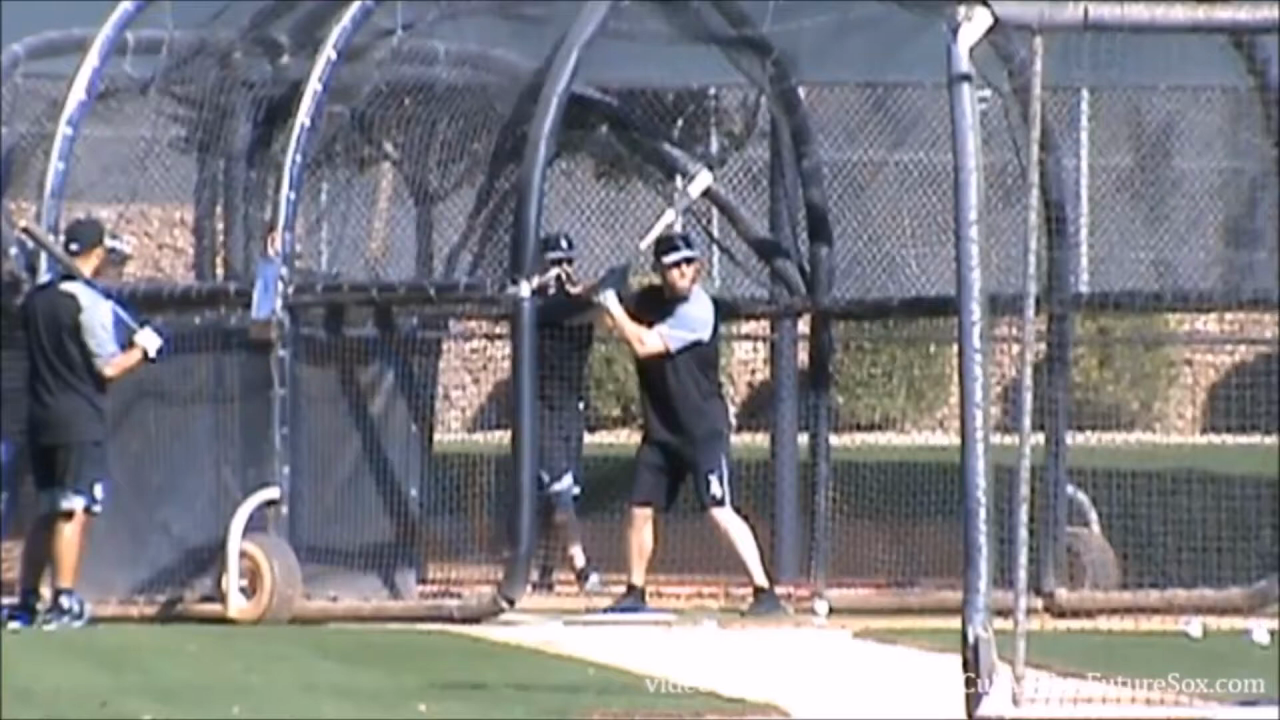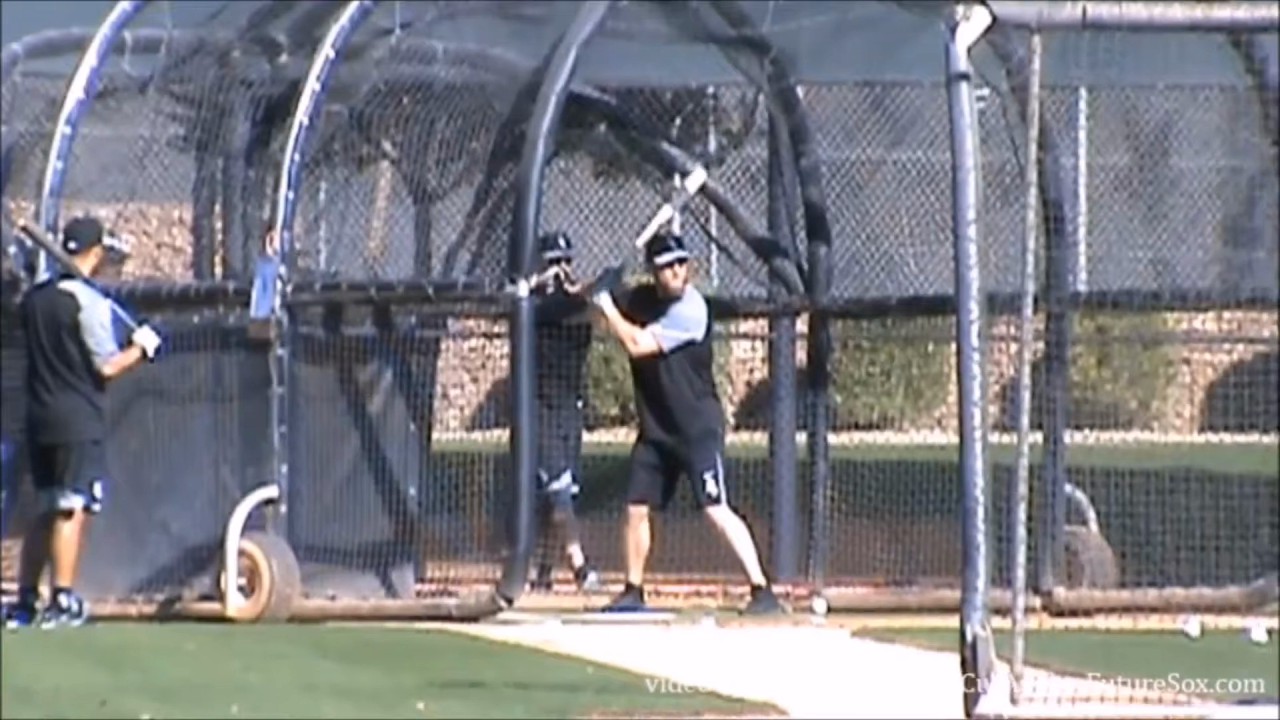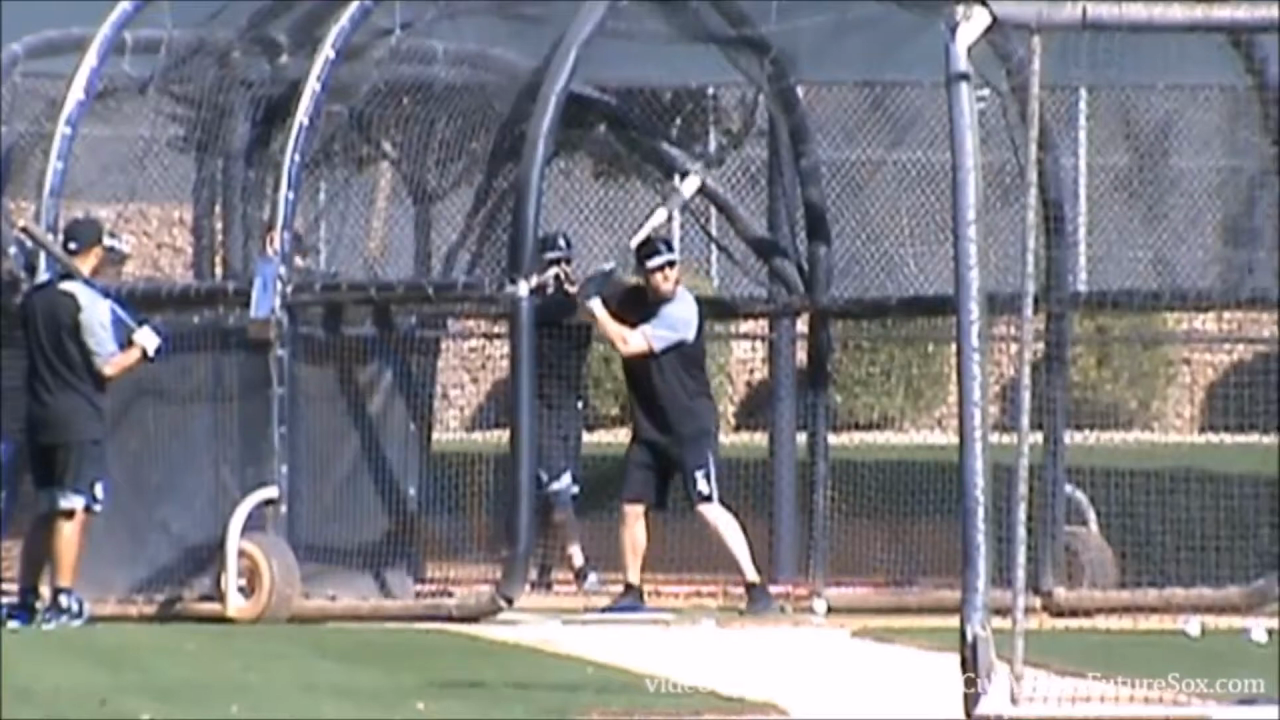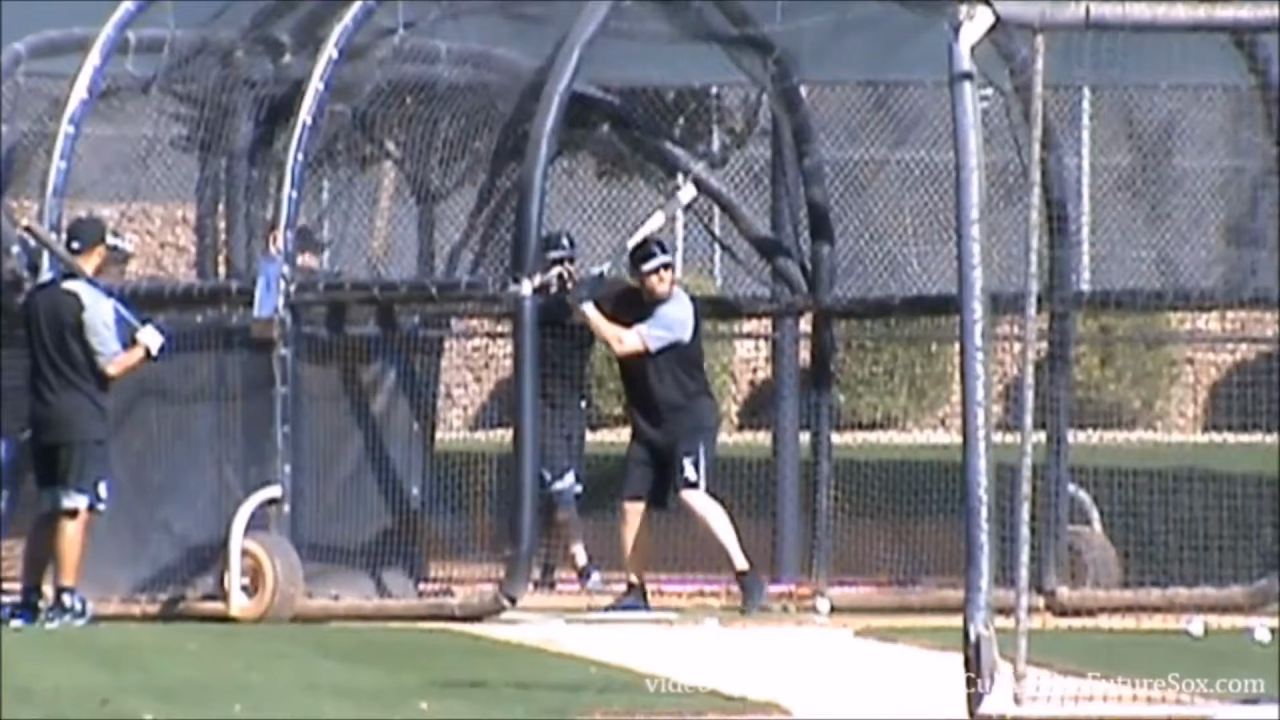
dt=0.1s
person 1, frame 1
left shoulder: (35, 299)
right shoulder: (91, 301)
right elbow: (108, 367)
right wrist: (143, 348)
left hip: (42, 419)
right hip: (79, 422)
left knee: (48, 511)
right knee: (73, 511)
right ankle: (63, 603)
person 1, frame 2
left shoulder: (33, 298)
right shoulder: (89, 300)
right elbow: (106, 366)
right wrist: (142, 346)
left hip: (40, 419)
right hip: (78, 421)
left knee: (47, 510)
right knee: (71, 510)
right ankle: (61, 602)
person 1, frame 3
right shoulder: (89, 300)
right elbow: (107, 366)
right wrist: (142, 347)
left hip: (40, 419)
right hip: (78, 421)
left knee: (47, 511)
right knee: (71, 511)
right ankle: (61, 602)
person 1, frame 4
left shoulder: (36, 297)
right shoulder: (92, 300)
right elbow: (110, 366)
right wrist: (145, 346)
left hip: (44, 419)
right hip: (81, 421)
left knee: (49, 510)
right knee: (75, 510)
right ankle: (65, 601)
person 2, frame 1
left shoulder: (698, 308)
right shoulder: (649, 299)
left elbow: (645, 345)
left wrist: (611, 302)
right wrist: (610, 298)
left hip: (703, 426)
right hip: (659, 429)
left knee: (719, 511)
right knee: (640, 510)
left ankle: (766, 592)
right ankle: (635, 592)
person 2, frame 2
left shoulder: (691, 308)
right shoulder: (641, 297)
left elbow: (638, 344)
left wrist: (605, 302)
right wrist: (604, 298)
left hip: (697, 425)
right hip: (655, 427)
left knee: (715, 508)
right knee: (636, 509)
left ankle: (762, 590)
right ankle: (633, 591)
person 2, frame 3
left shoulder: (682, 309)
right shoulder: (633, 299)
left elbow: (627, 344)
left wrist: (593, 303)
right wrist: (596, 295)
left hip: (692, 422)
right hip: (649, 426)
left knee: (706, 506)
right knee: (632, 508)
left ankle: (756, 588)
right ankle: (632, 591)
person 2, frame 4
left shoulder: (677, 310)
right shoulder: (628, 300)
left elbow: (622, 343)
left wrist: (586, 306)
right wrist: (590, 297)
left hip: (690, 419)
right hip: (648, 424)
left knee: (692, 496)
right knee: (632, 506)
left ankle: (747, 575)
right ankle: (635, 591)
person 3, frame 1
left shoulder: (578, 301)
right shoulder: (534, 302)
left wrist: (576, 289)
right wrist: (542, 282)
left hip: (572, 405)
right hip: (542, 407)
left knee: (559, 494)
right knee: (559, 490)
left ankle: (546, 571)
right ankle: (581, 569)
person 3, frame 2
left shoulder: (576, 301)
right shoulder: (532, 301)
left wrist: (574, 289)
right wrist: (542, 282)
left hip: (570, 404)
right hip: (541, 405)
left knee: (557, 494)
right knee: (557, 490)
left ankle: (544, 570)
right ankle: (580, 567)
person 3, frame 3
left shoulder: (578, 301)
right shoulder: (533, 302)
left wrist: (574, 290)
right wrist: (539, 283)
left hip: (570, 405)
right hip: (541, 407)
left knee: (559, 492)
right knee: (557, 490)
left ankle: (545, 570)
right ankle: (580, 567)
person 3, frame 4
right shoulder: (537, 301)
right wrist: (544, 282)
left hip: (573, 405)
right hip: (544, 406)
left knee: (561, 493)
right knee: (560, 489)
left ankle: (548, 569)
right ankle: (583, 567)
